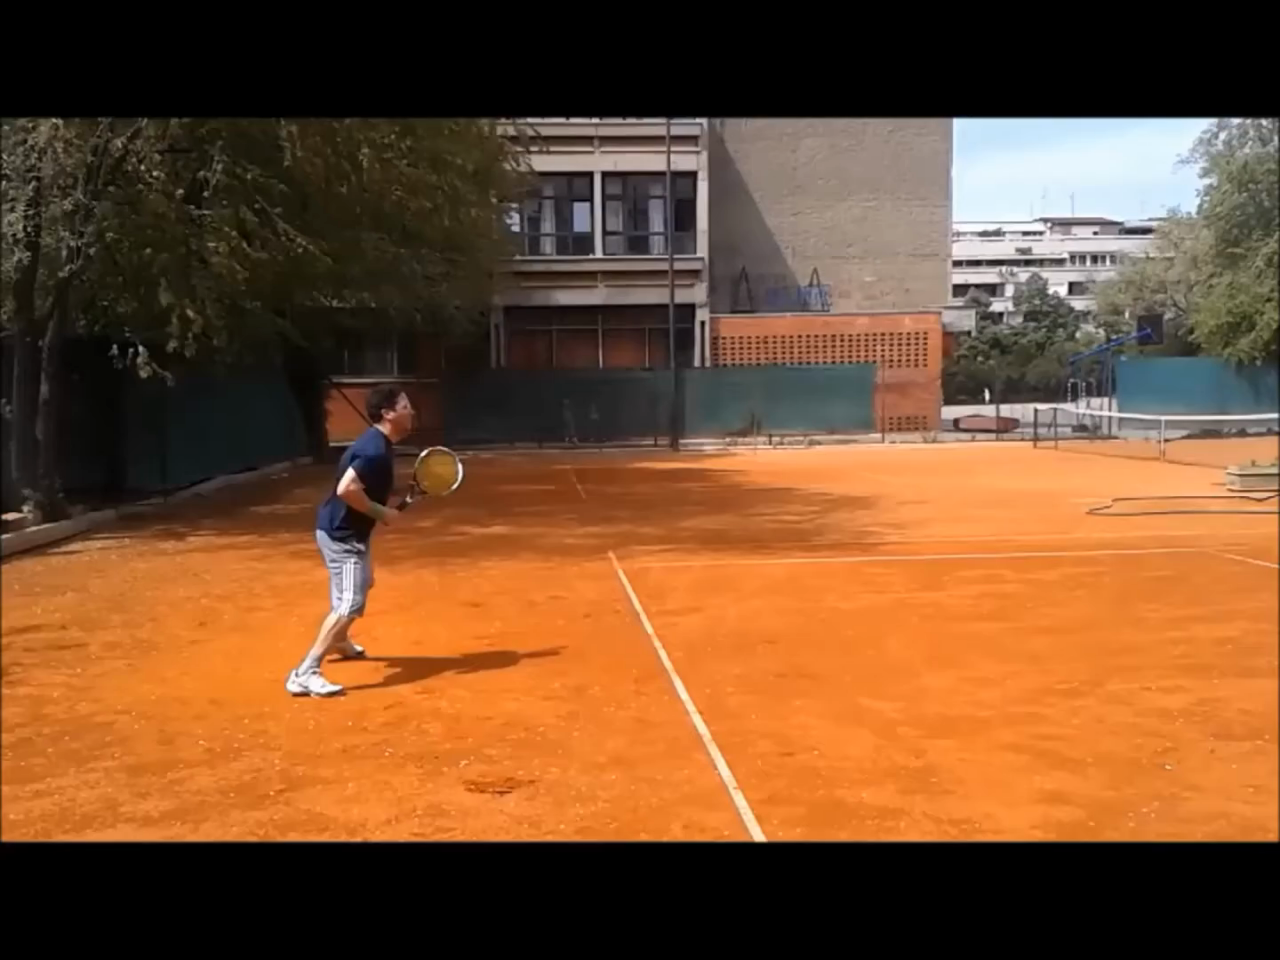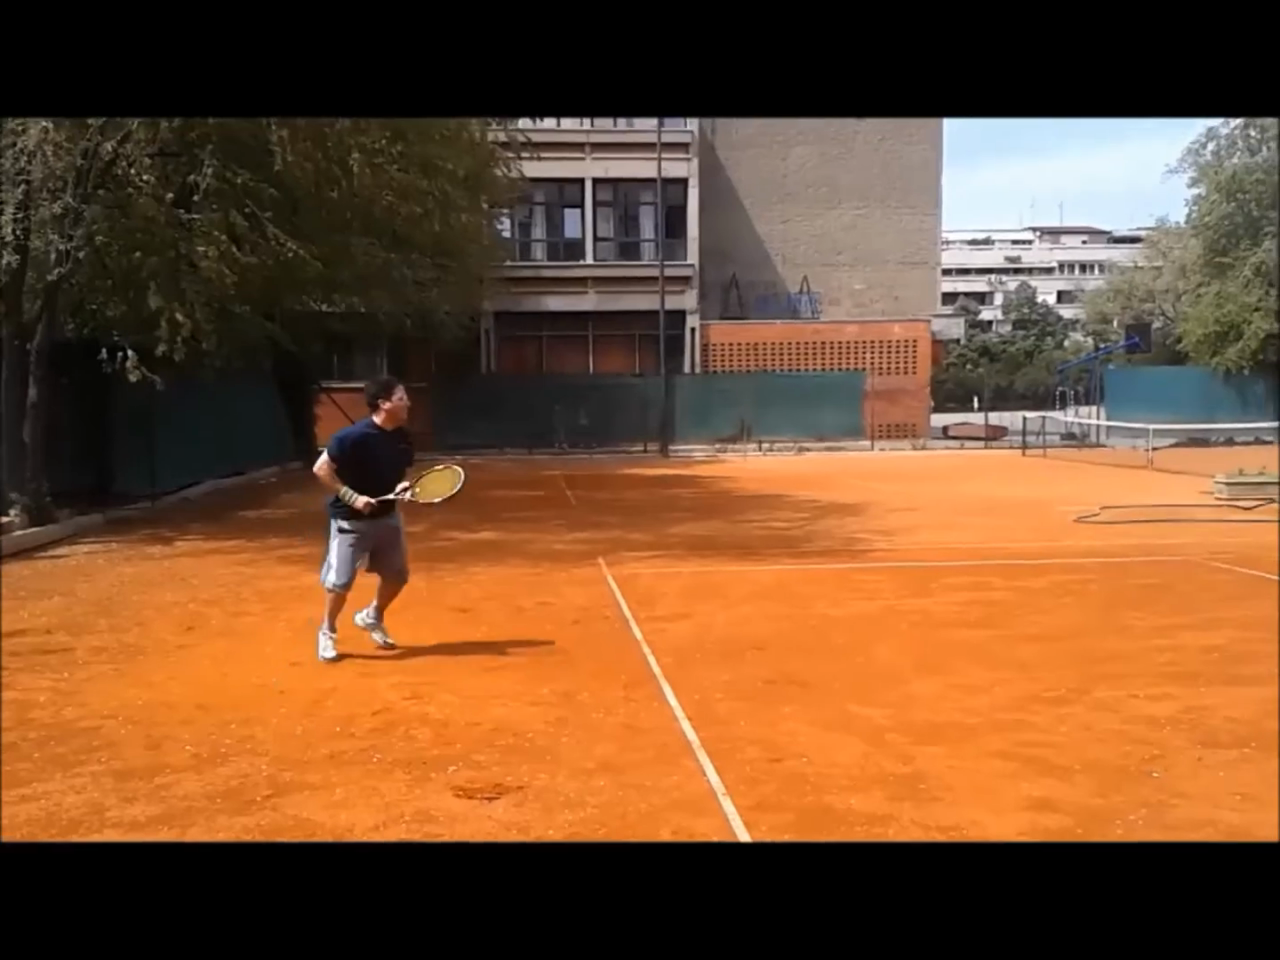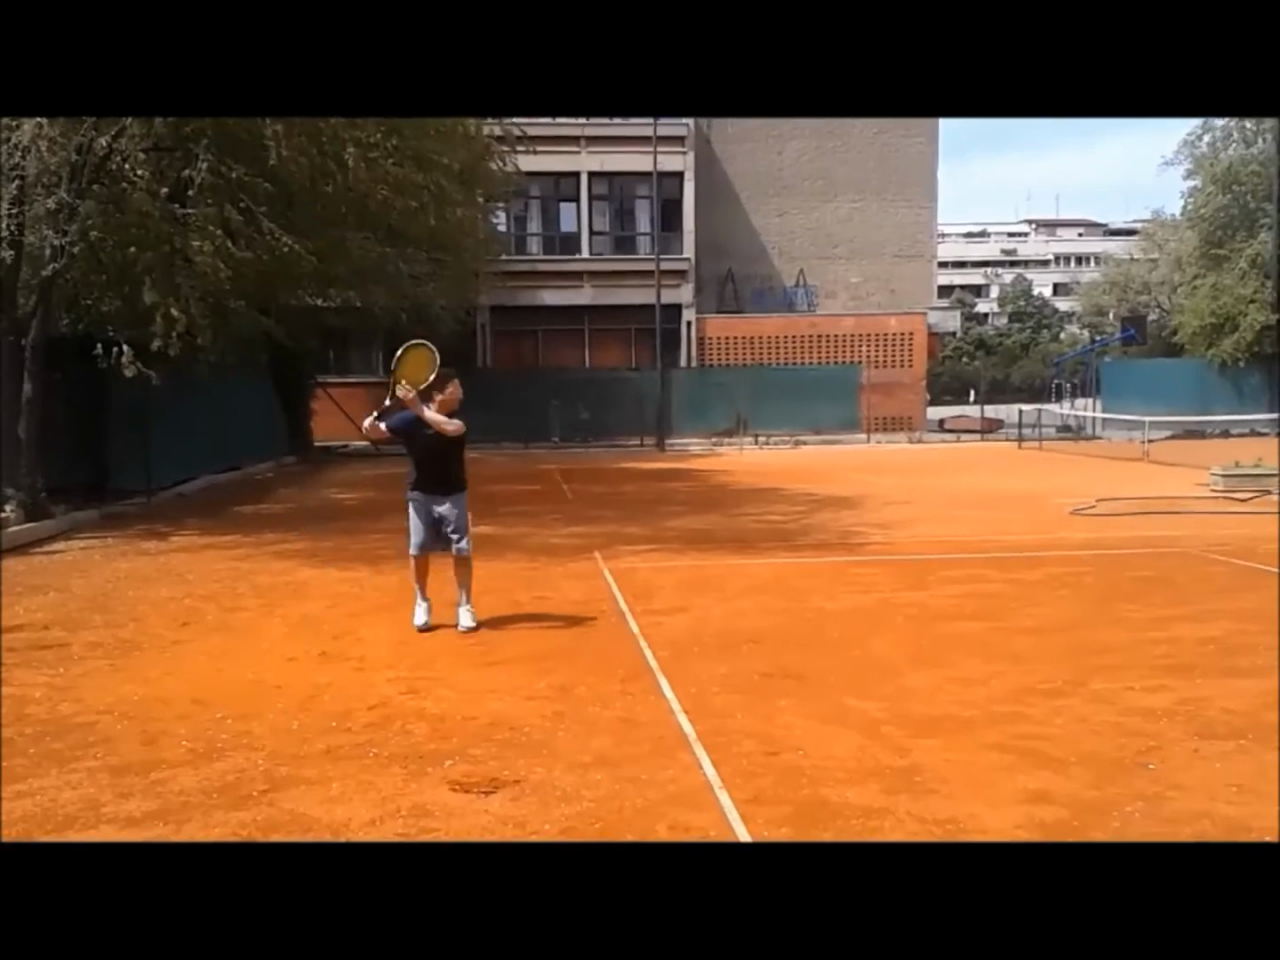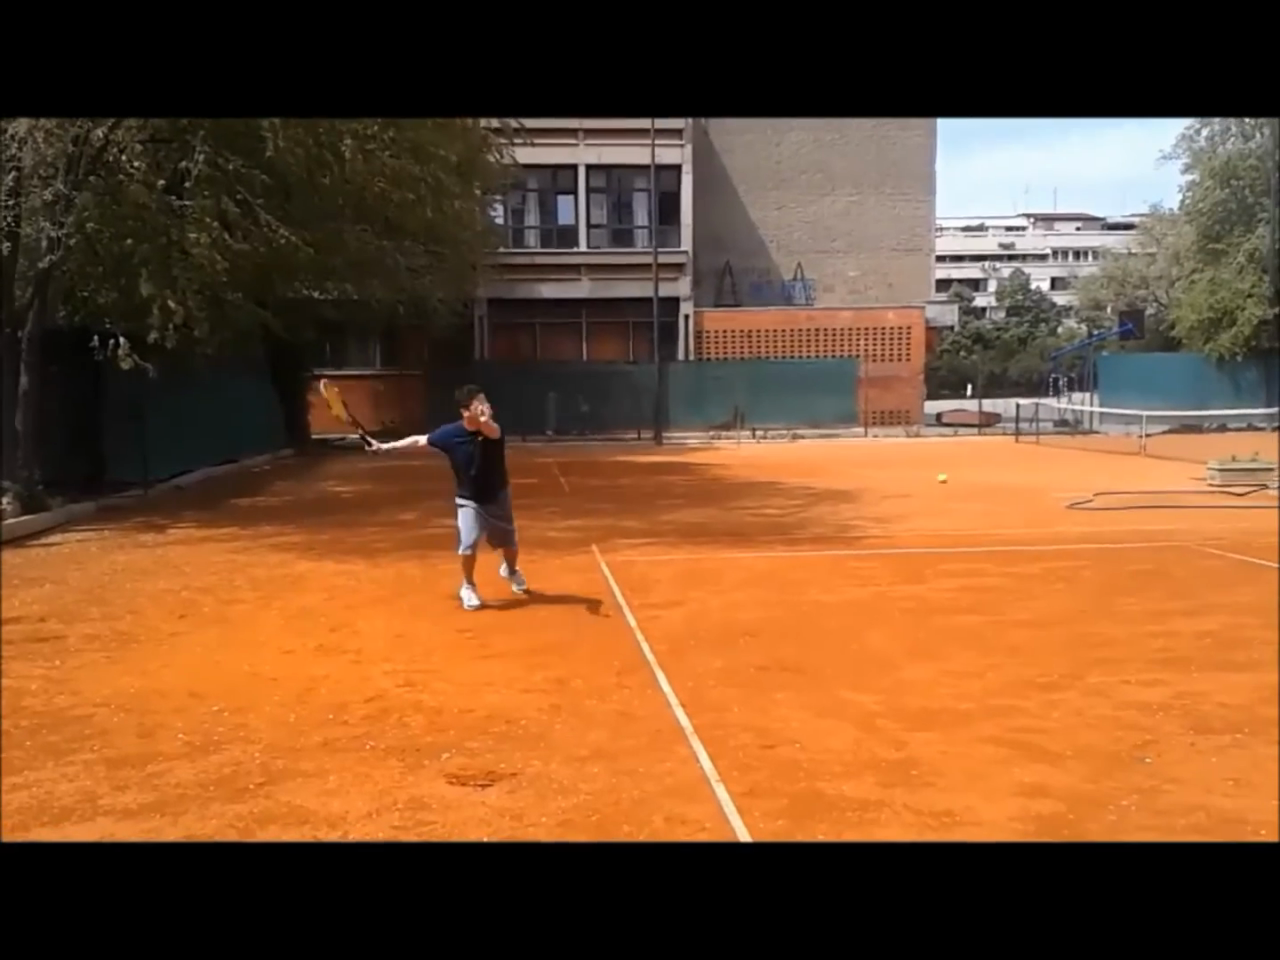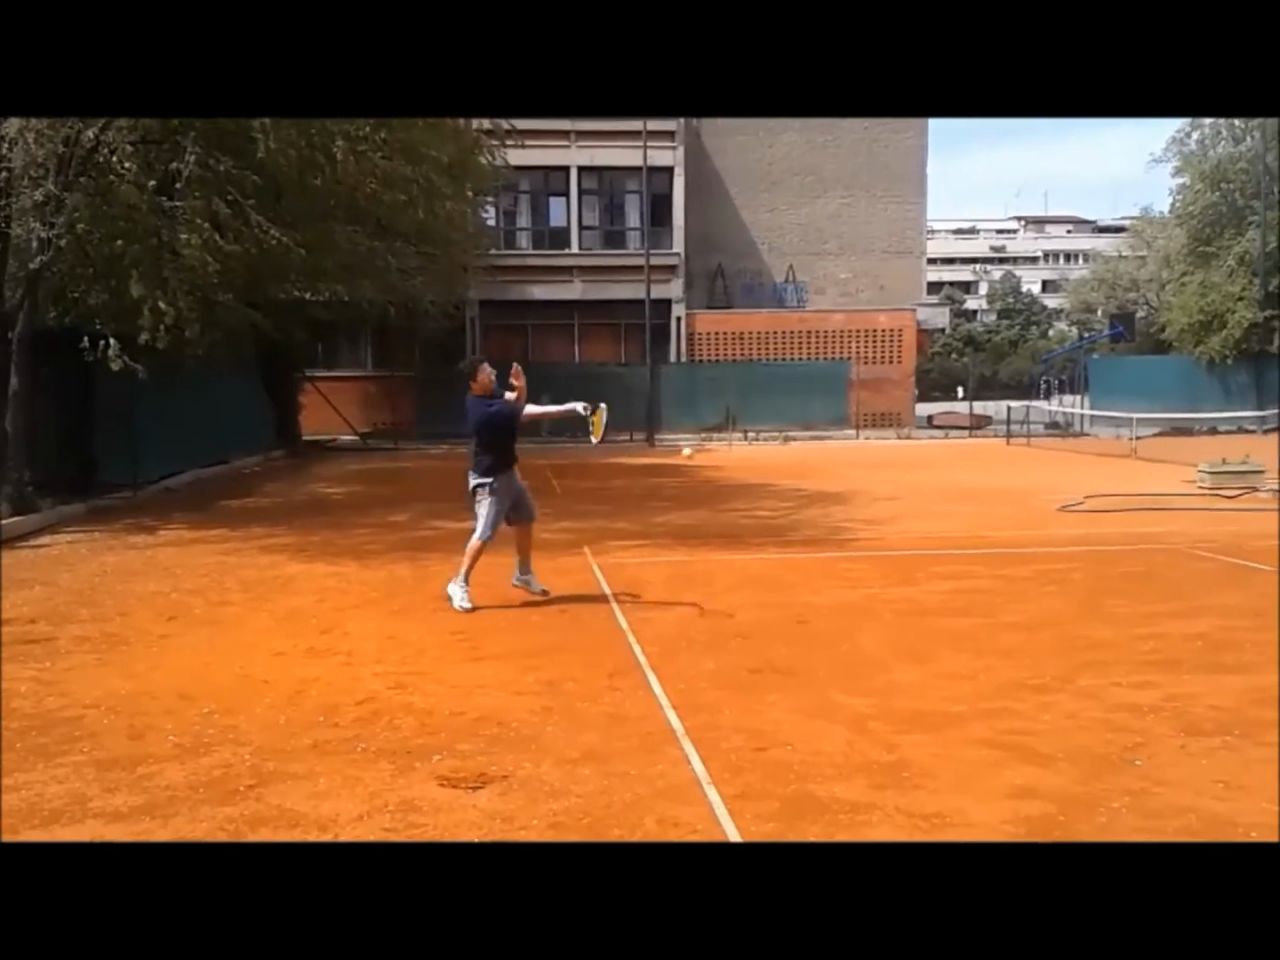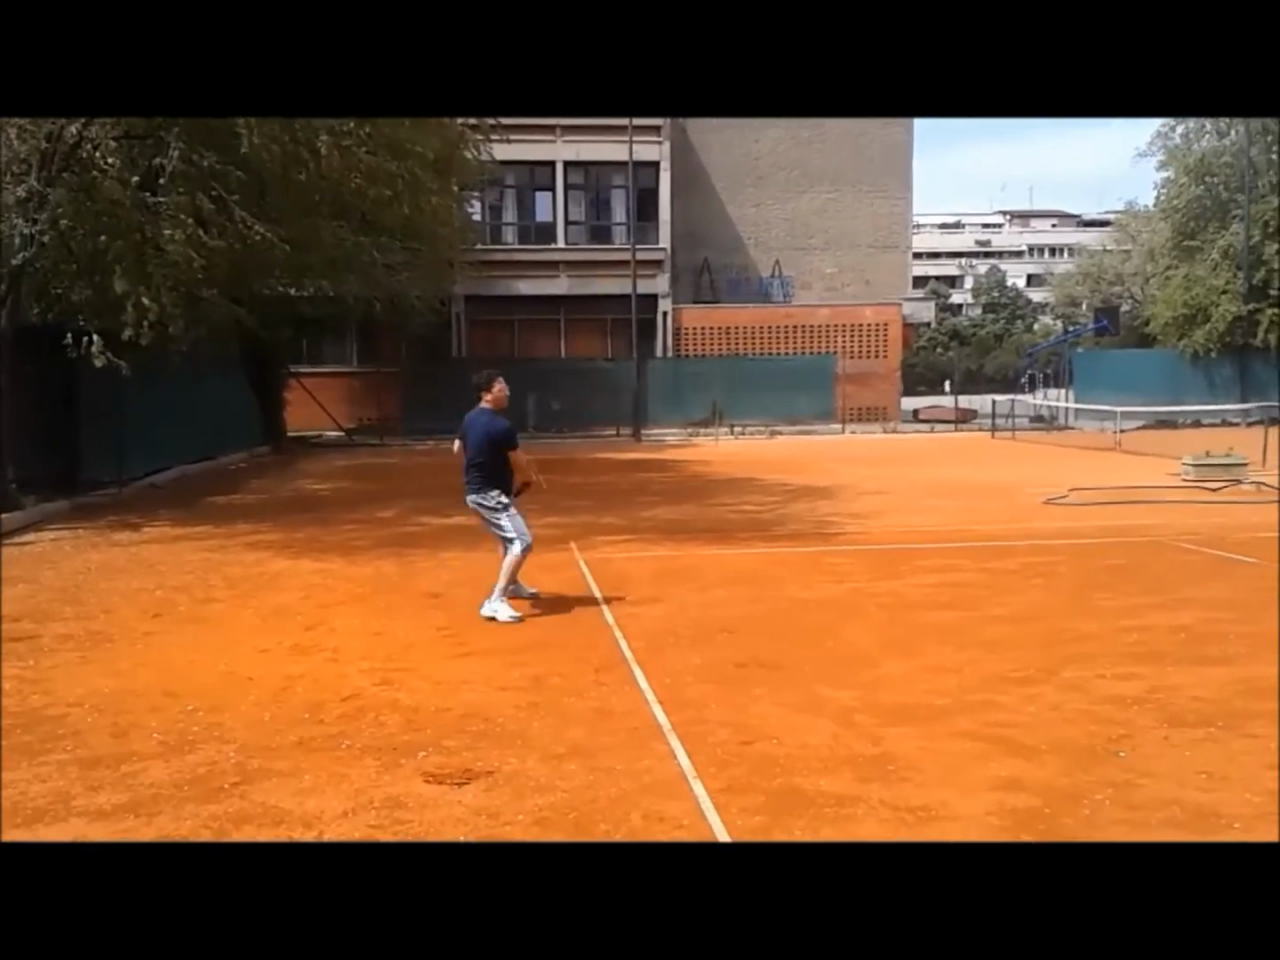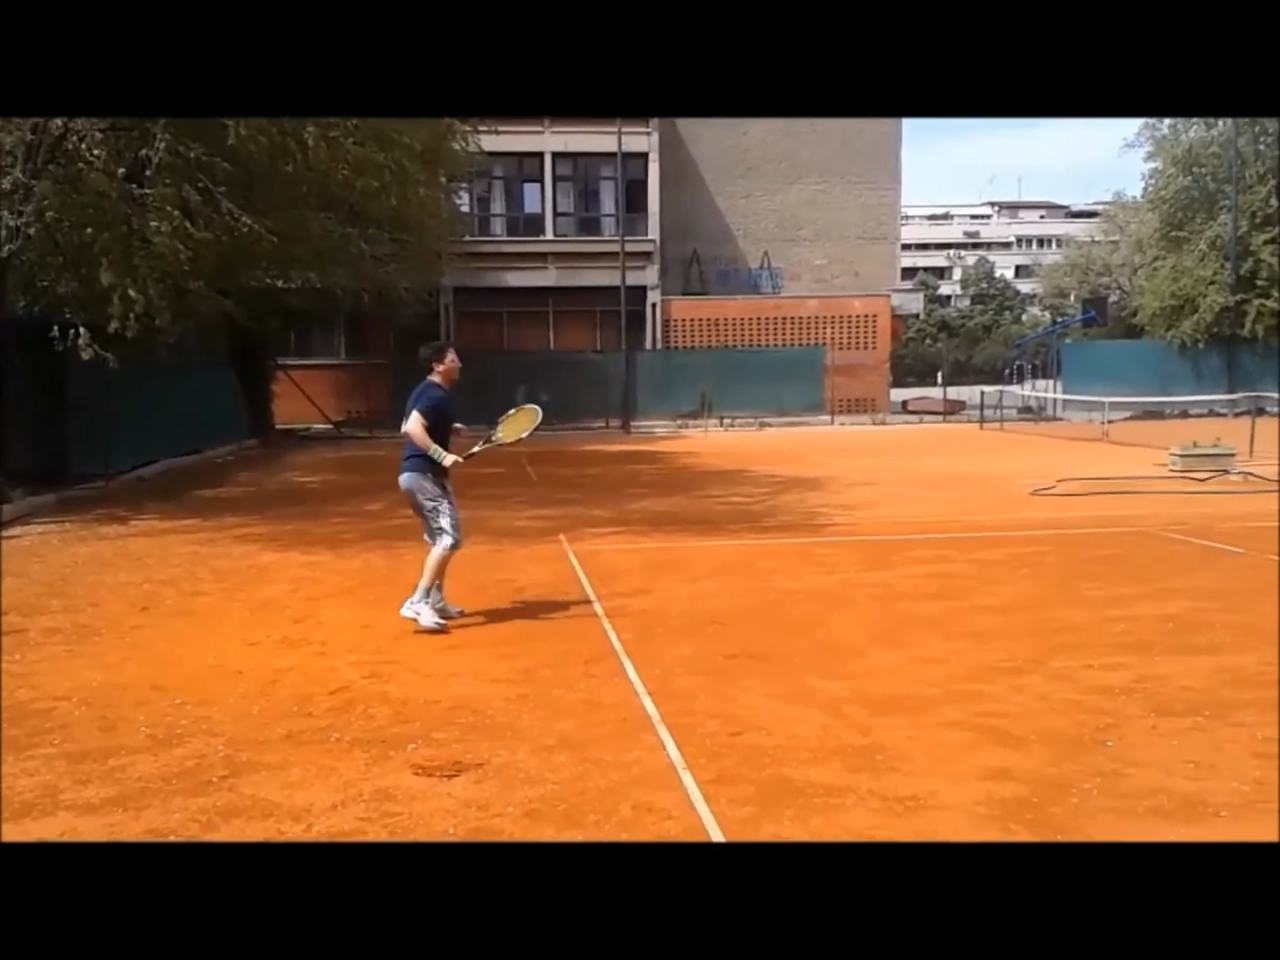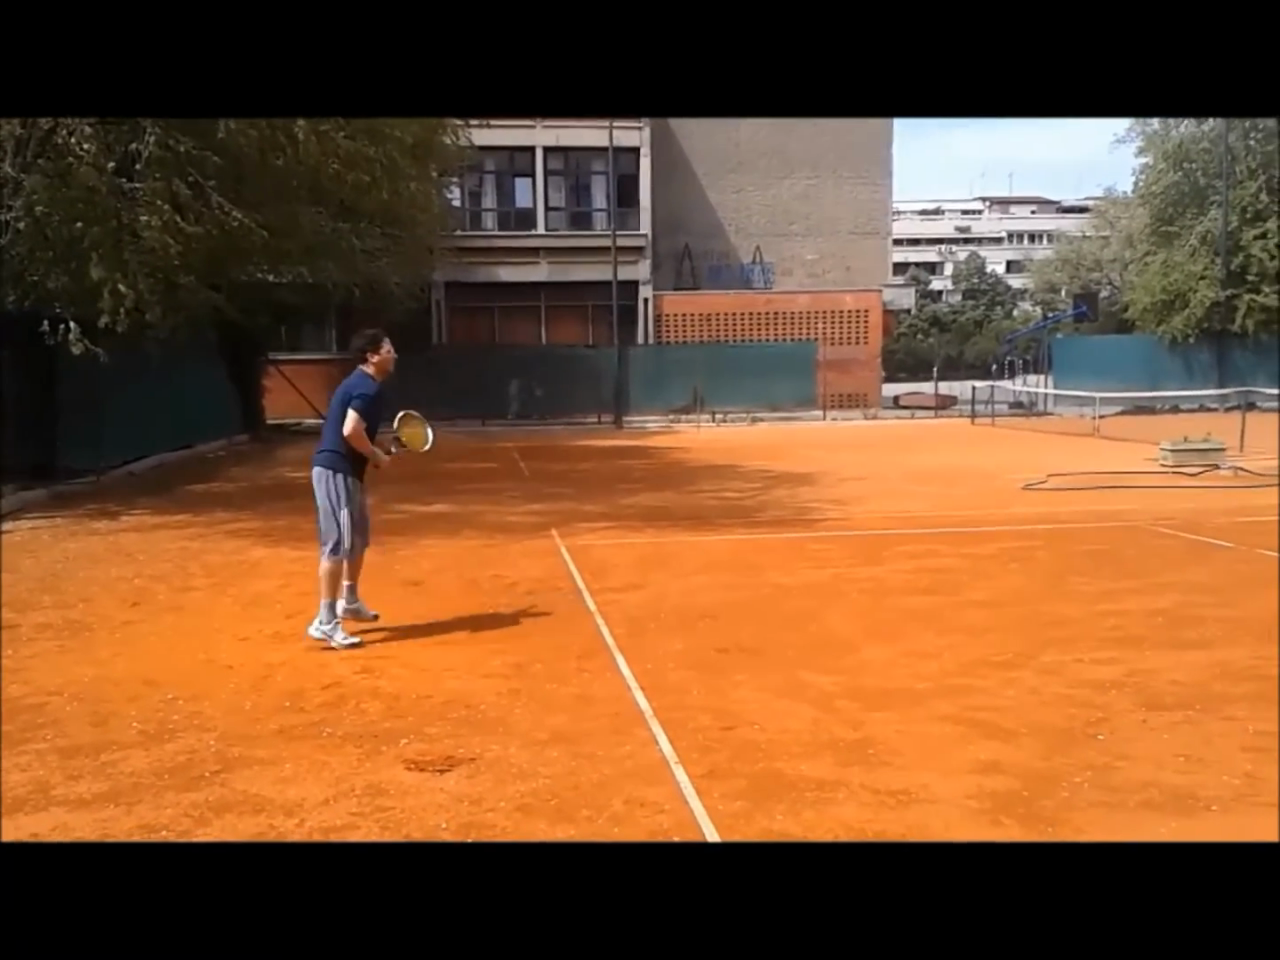
dt=0.4s
person 1, frame 1
left shoulder: (378, 444)
right shoulder: (375, 450)
right elbow: (346, 490)
left wrist: (387, 502)
right wrist: (381, 512)
left hip: (346, 532)
right hip: (343, 535)
left knee: (353, 594)
right knee: (348, 605)
left ankle: (339, 641)
right ankle: (305, 674)
person 1, frame 2
left shoulder: (402, 437)
right shoulder: (353, 436)
left elbow: (404, 473)
right elbow: (321, 469)
left wrist: (404, 486)
right wrist: (351, 496)
left hip: (385, 516)
right hip: (350, 520)
left knee: (398, 576)
right knee: (340, 582)
left ankle: (372, 617)
right ankle: (327, 633)
person 1, frame 3
left shoulder: (457, 421)
right shoulder: (409, 419)
left elbow: (448, 428)
right elbow: (379, 431)
left wrist: (417, 406)
right wrist: (369, 425)
left hip: (454, 495)
right hip: (422, 495)
left knee: (461, 551)
right knee: (419, 550)
left ankle: (465, 605)
right ankle: (422, 601)
person 1, frame 4
left shoulder: (491, 429)
right shoulder: (449, 434)
left elbow: (493, 431)
right elbow: (419, 441)
left wrist: (486, 422)
right wrist: (385, 447)
left hip: (498, 498)
right hip: (469, 501)
left knee: (509, 545)
right knee: (468, 546)
left ankle: (511, 570)
right ankle: (468, 587)
person 1, frame 5
left shoulder: (489, 395)
right shoulder: (491, 411)
left elbow: (517, 406)
right elbow: (531, 413)
left wrist: (520, 387)
right wrist: (570, 408)
left hip: (506, 473)
right hip: (488, 479)
left knee: (525, 521)
right knee: (484, 534)
left ankle: (524, 573)
right ankle: (459, 585)
person 1, frame 6
left shoulder: (470, 419)
right shoulder: (502, 426)
left elbow: (458, 449)
right elbow: (521, 467)
right wrist: (525, 478)
left hip: (477, 491)
right hip: (491, 494)
left knee: (513, 539)
right knee: (521, 543)
left ankle: (512, 585)
right ankle: (495, 602)
person 1, frame 7
left shoulder: (424, 391)
right shoulder: (436, 394)
left elbow: (409, 427)
right elbow: (411, 428)
left wrist: (448, 429)
right wrist: (442, 455)
left hip: (412, 474)
right hip: (423, 475)
left knee: (441, 537)
right knee: (448, 538)
left ankle: (434, 599)
right ankle: (420, 601)
person 1, frame 8
left shoulder: (358, 384)
right shoulder: (368, 388)
right elbow: (351, 431)
left wrist: (375, 447)
right wrist: (376, 456)
left hip: (344, 473)
right hip: (336, 472)
left knee: (358, 539)
right knee: (338, 546)
left ankle: (350, 600)
right ankle: (326, 622)
